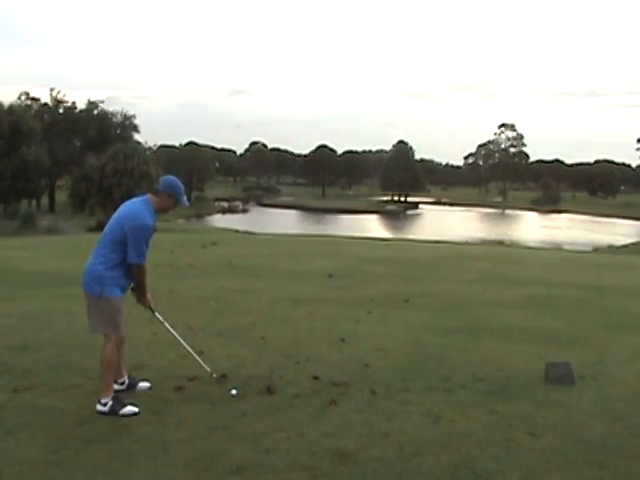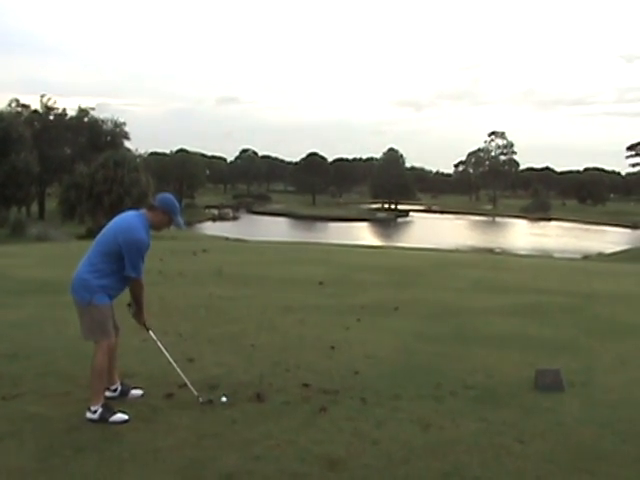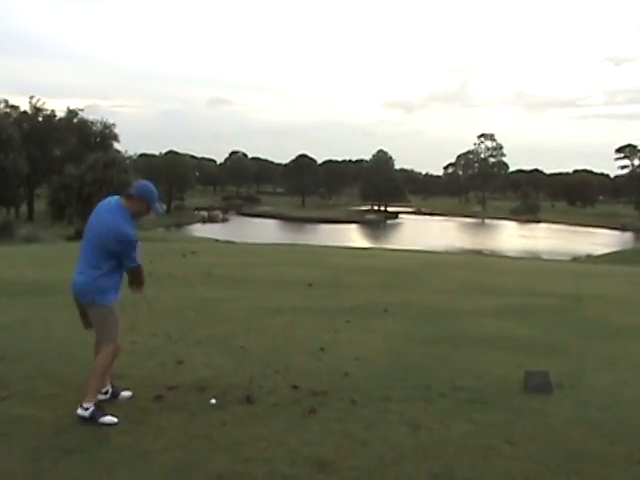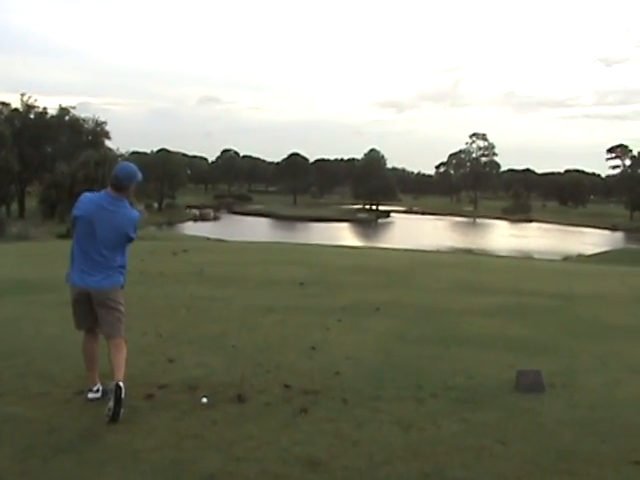
dt=1s
person 1, frame 1
left shoulder: (137, 205)
right shoulder: (142, 220)
right elbow: (137, 264)
left wrist: (140, 289)
right wrist: (143, 293)
left hip: (108, 277)
right hip: (105, 281)
left knee: (119, 331)
right knee: (114, 336)
left ankle: (121, 379)
right ankle: (106, 399)
person 1, frame 2
left shoulder: (131, 217)
right shoulder: (137, 235)
right elbow: (135, 279)
left wrist: (136, 304)
right wrist: (140, 310)
left hip: (94, 285)
right hip: (92, 289)
left knee: (112, 335)
right knee: (105, 343)
left ankle: (113, 386)
right ankle: (96, 407)
person 1, frame 3
left shoulder: (108, 204)
right shoulder: (126, 232)
right elbow: (134, 269)
right wrist: (138, 283)
left hip: (86, 285)
right hip: (98, 290)
left knee: (106, 336)
right knee: (111, 344)
left ankle: (104, 387)
right ankle: (88, 405)
person 1, frame 4
left shoulder: (85, 201)
right shoulder: (132, 217)
left hip: (79, 281)
right hip: (109, 284)
left knee: (90, 333)
right knee: (116, 338)
left ankle: (93, 386)
right ankle: (118, 383)
